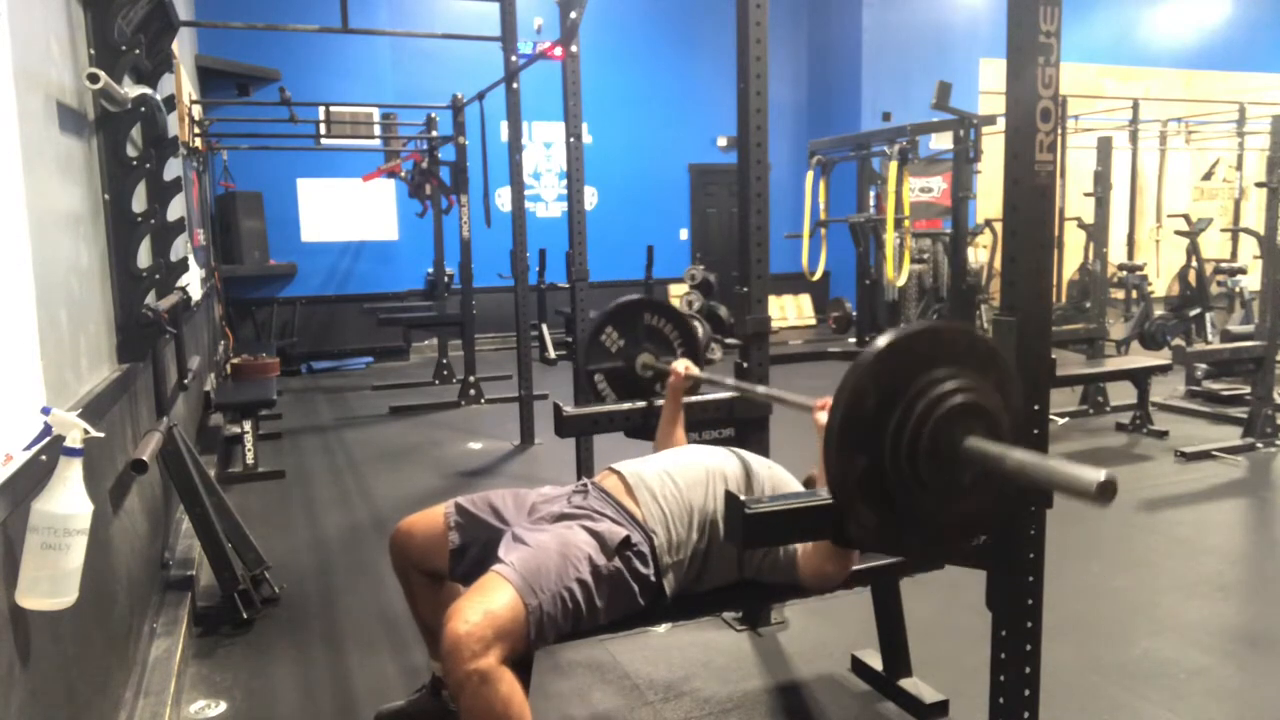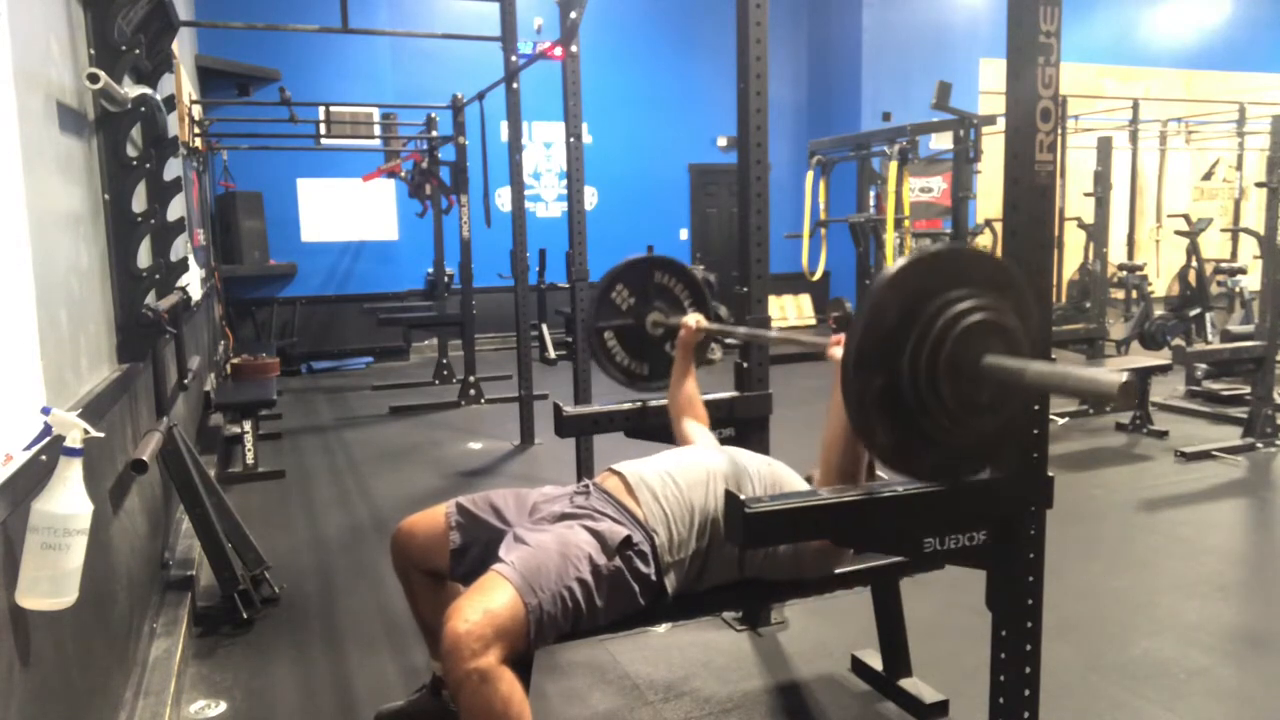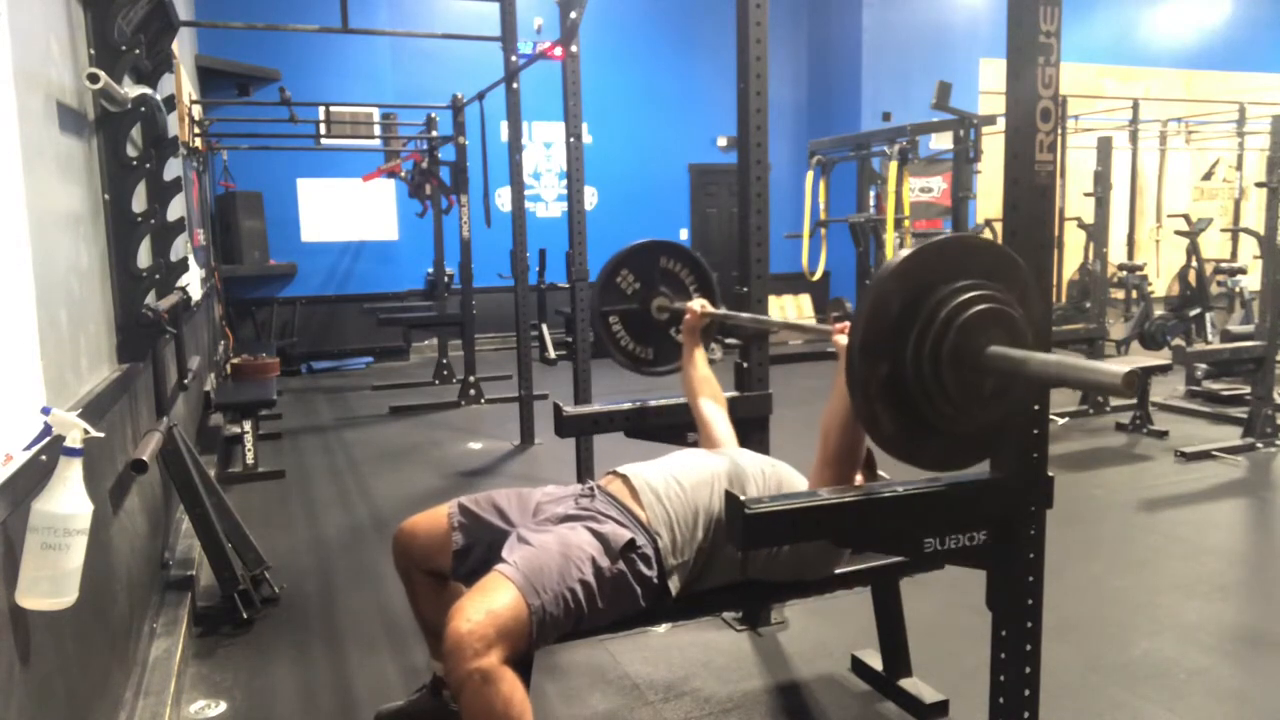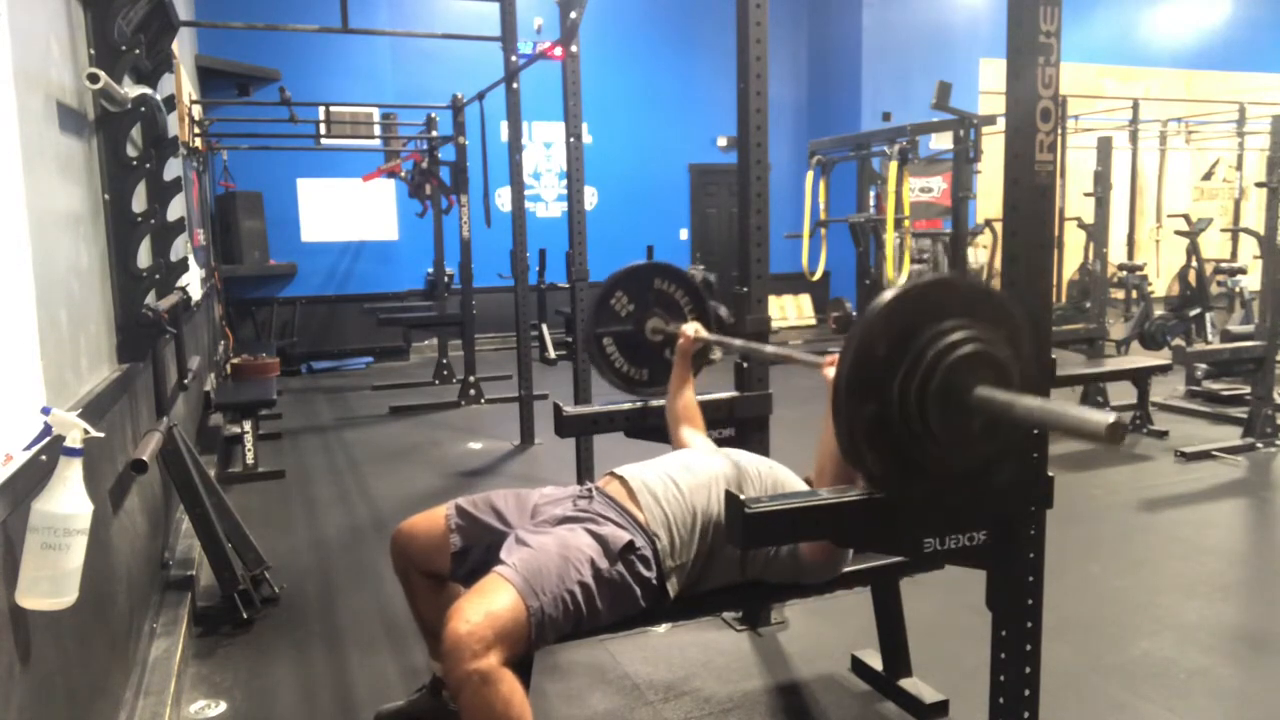
dt=0.3s
person 1, frame 1
right shoulder: (764, 486)
left elbow: (831, 563)
right elbow: (672, 469)
right wrist: (674, 395)
left knee: (469, 640)
right knee: (410, 541)
person 1, frame 2
right shoulder: (759, 482)
left elbow: (841, 489)
right elbow: (689, 430)
right wrist: (684, 351)
left knee: (469, 638)
right knee: (411, 541)
person 1, frame 3
right shoulder: (756, 480)
left elbow: (837, 464)
right elbow: (709, 408)
left wrist: (854, 363)
right wrist: (691, 337)
left knee: (471, 638)
right knee: (413, 541)
person 1, frame 4
left shoulder: (814, 536)
right shoulder: (747, 483)
right elbow: (686, 433)
right wrist: (682, 358)
left knee: (470, 640)
right knee: (411, 541)
